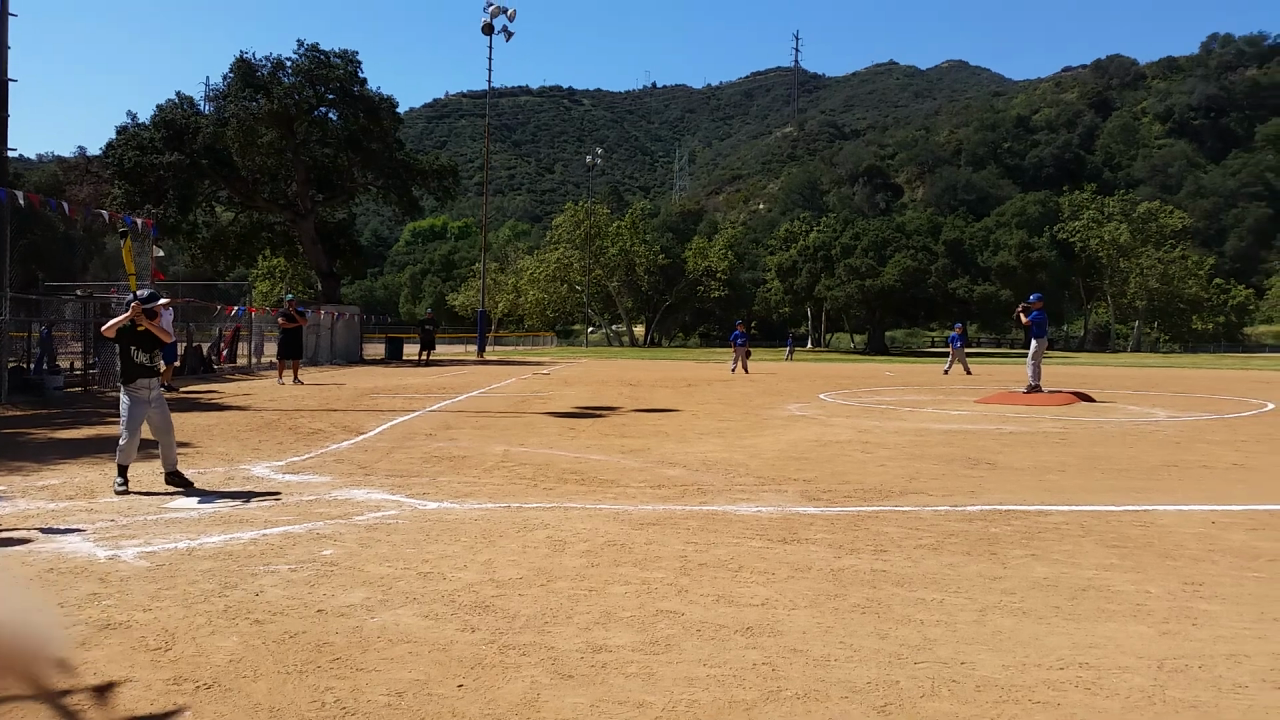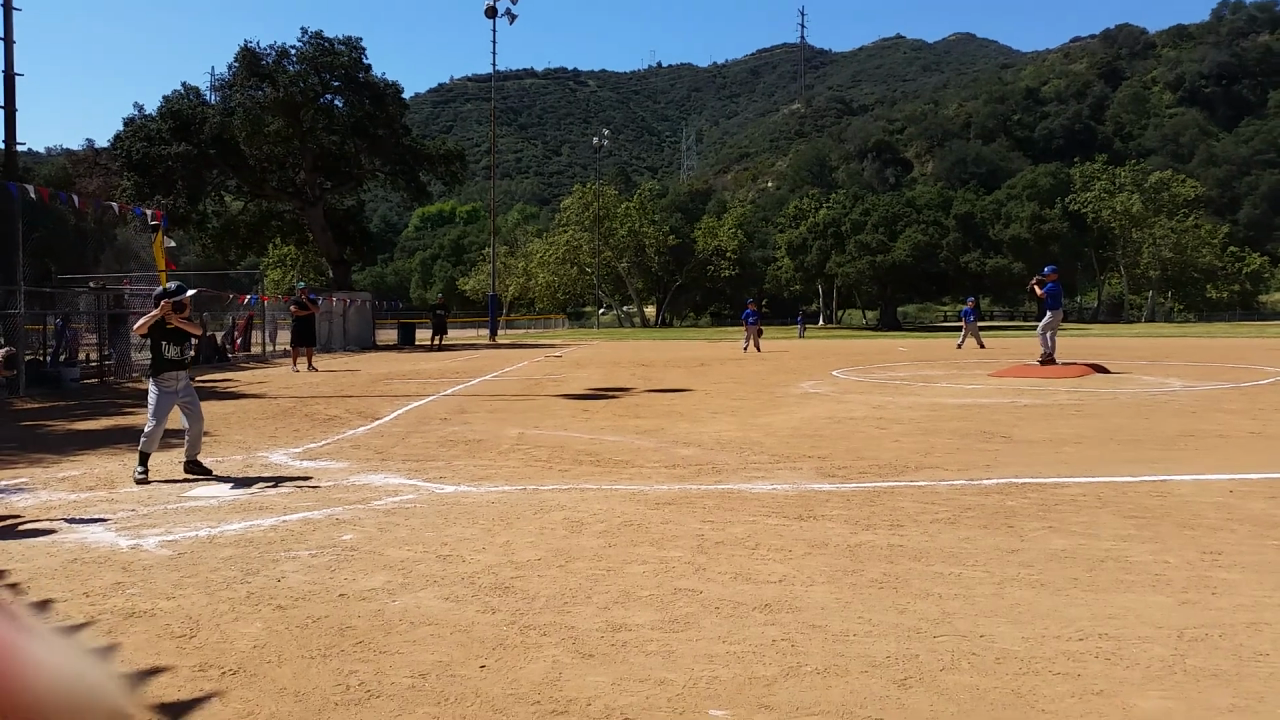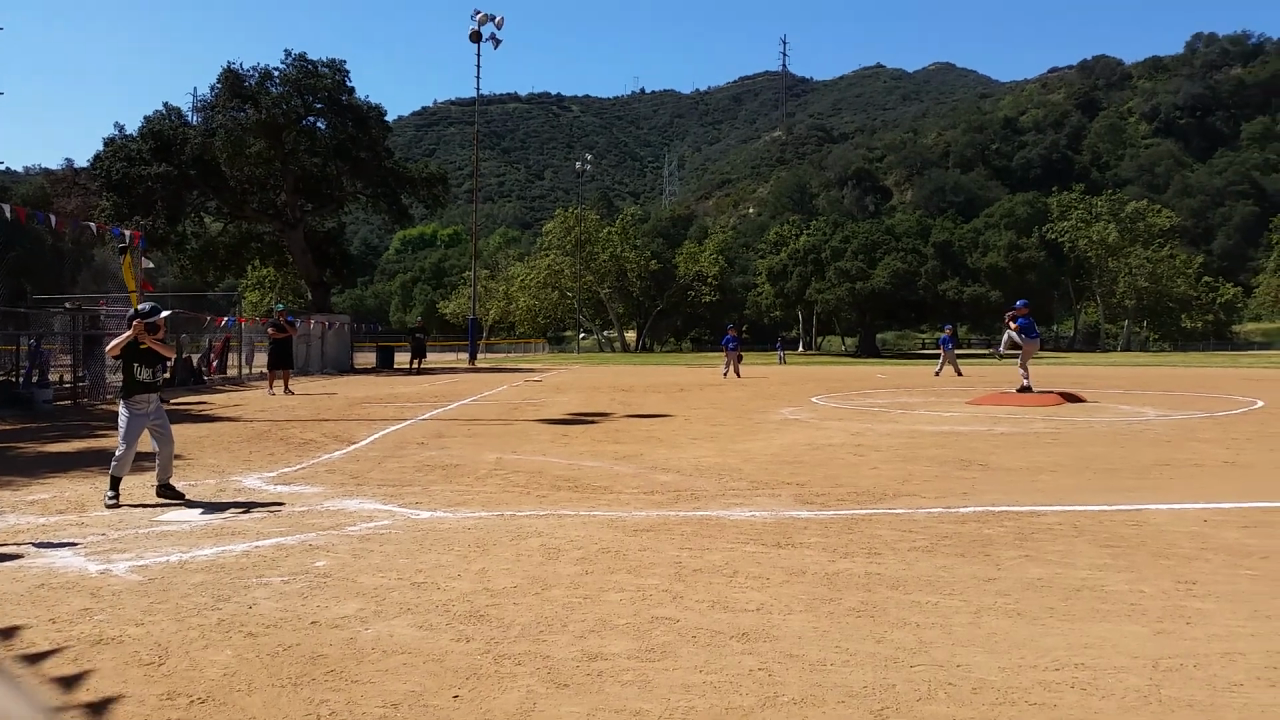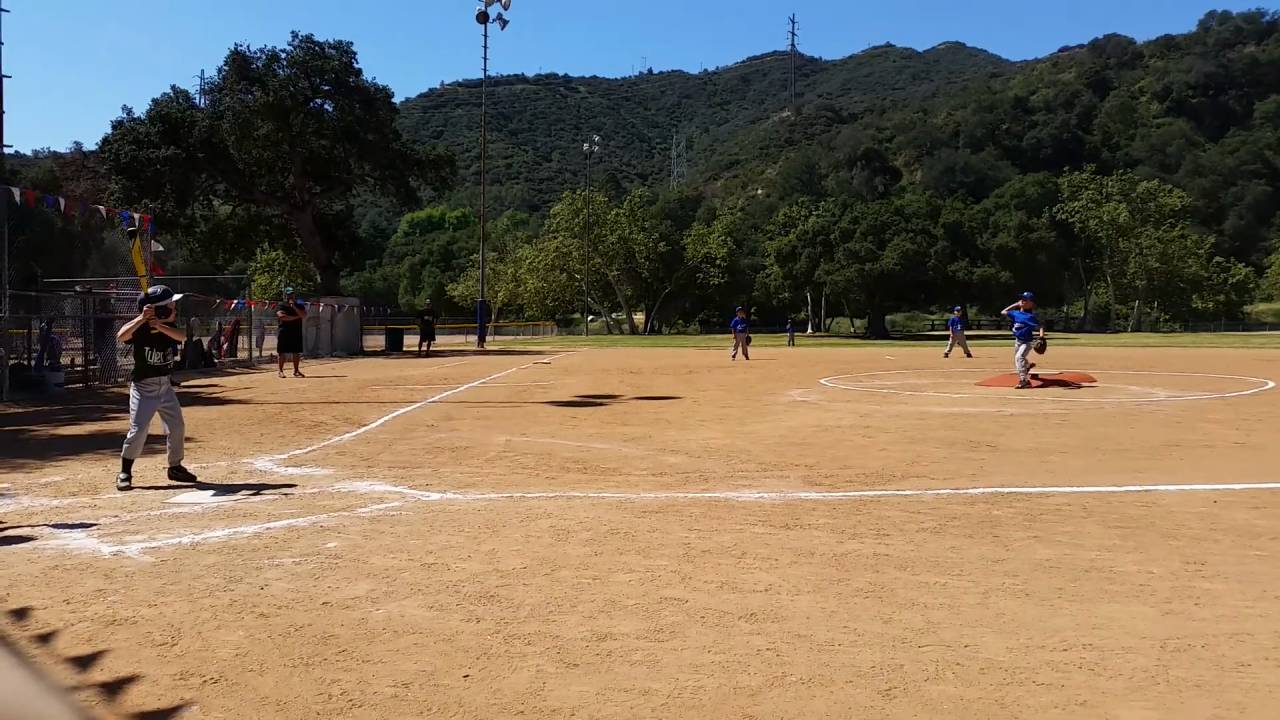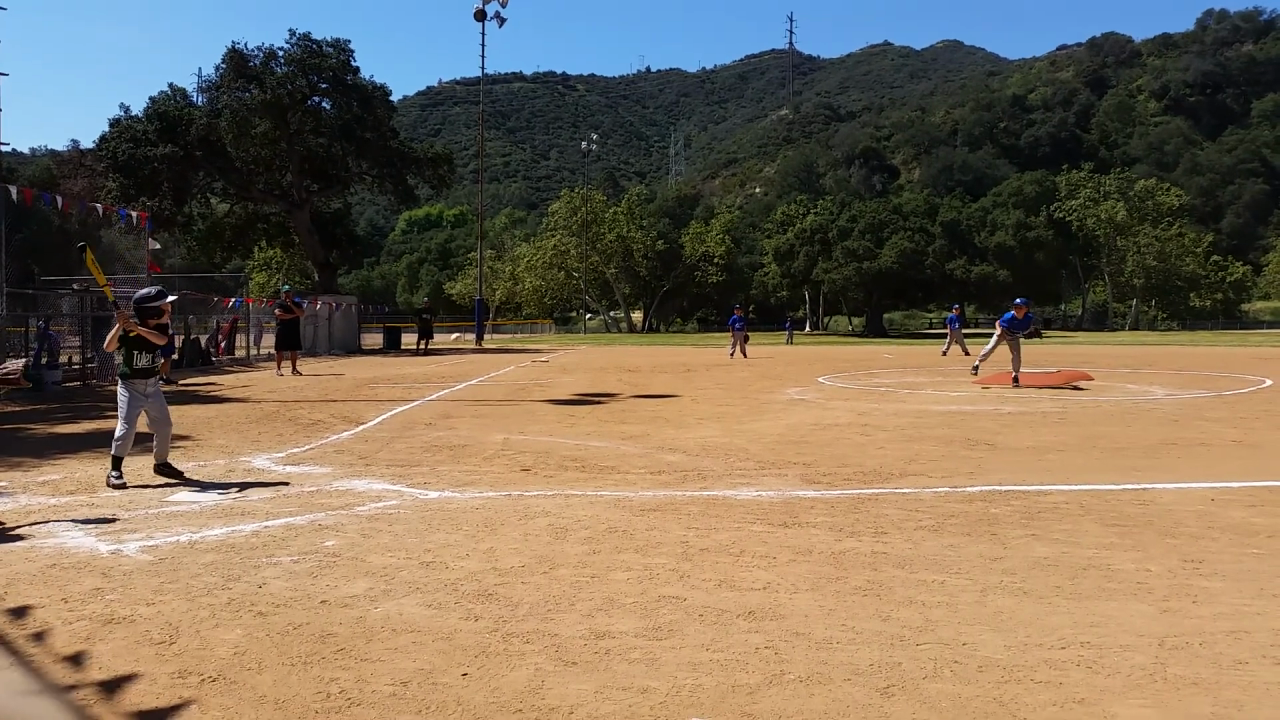
dt=0.5s
person 1, frame 1
left shoulder: (154, 331)
right shoulder: (127, 331)
left elbow: (168, 338)
right elbow: (105, 330)
left wrist: (147, 324)
right wrist: (129, 315)
left hip: (155, 390)
right hip: (133, 391)
left knee: (166, 433)
right knee: (130, 435)
left ankle: (171, 472)
right ankle: (121, 477)
person 1, frame 2
left shoulder: (184, 323)
right shoulder: (157, 324)
left elbow: (198, 330)
right elbow: (137, 329)
left wrist: (177, 321)
right wrist: (158, 312)
left hip: (183, 380)
right hip: (161, 382)
left knee: (196, 421)
right knee: (156, 423)
left ankle: (191, 461)
right ankle: (141, 466)
person 1, frame 3
left shoulder: (158, 344)
right shoulder: (130, 345)
left elbow: (171, 353)
right elbow: (110, 350)
left wrist: (150, 342)
right wrist: (131, 333)
left hip: (154, 403)
right hip: (132, 404)
left knee: (166, 444)
right knee: (126, 447)
left ankle: (163, 485)
right ankle: (112, 490)
person 1, frame 4
left shoulder: (168, 327)
right shoulder: (141, 329)
left elbow: (181, 336)
right elbow: (121, 336)
left wrist: (160, 326)
right wrist: (142, 318)
left hip: (165, 385)
right hip: (143, 387)
left knee: (176, 427)
right knee: (138, 429)
left ankle: (175, 467)
right ankle: (124, 472)
person 1, frame 5
left shoulder: (160, 327)
right shoulder: (128, 331)
left elbow: (162, 340)
right elbow: (108, 347)
left wrist: (138, 328)
right wrist: (119, 325)
left hip: (152, 385)
right hip: (130, 386)
left knee: (164, 425)
right knee: (126, 426)
left ankle: (161, 463)
right ankle: (114, 472)
